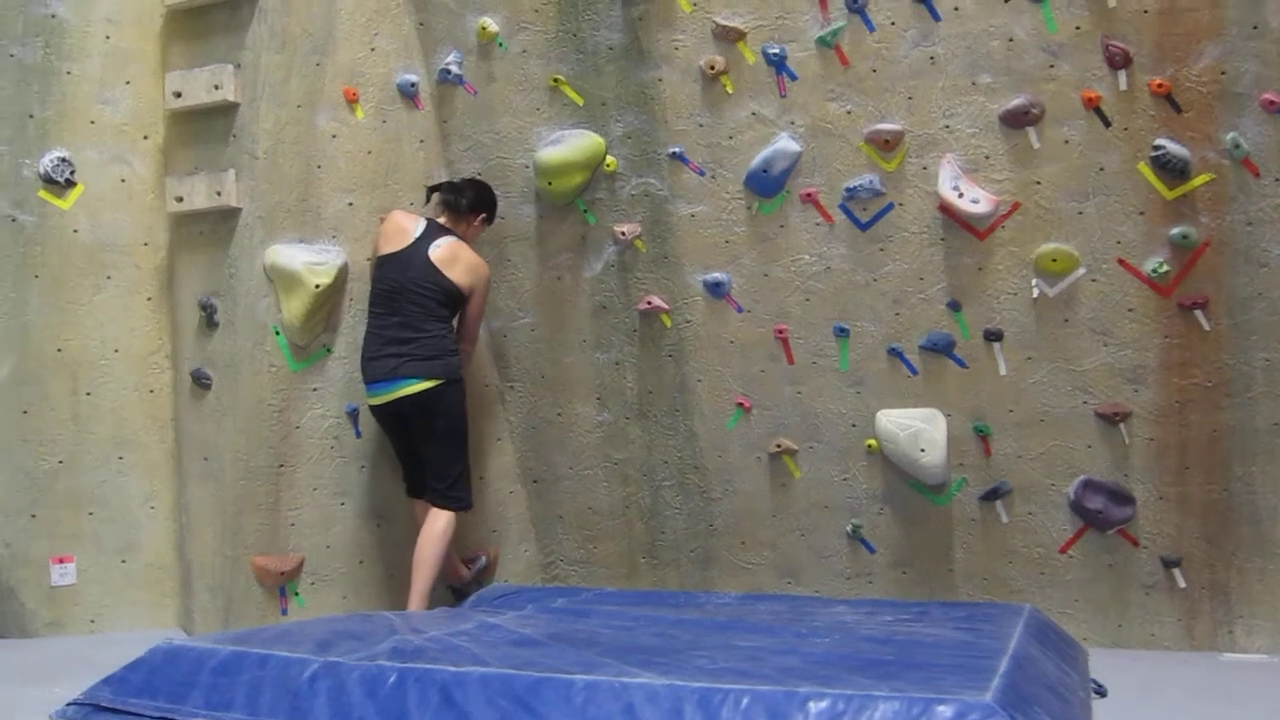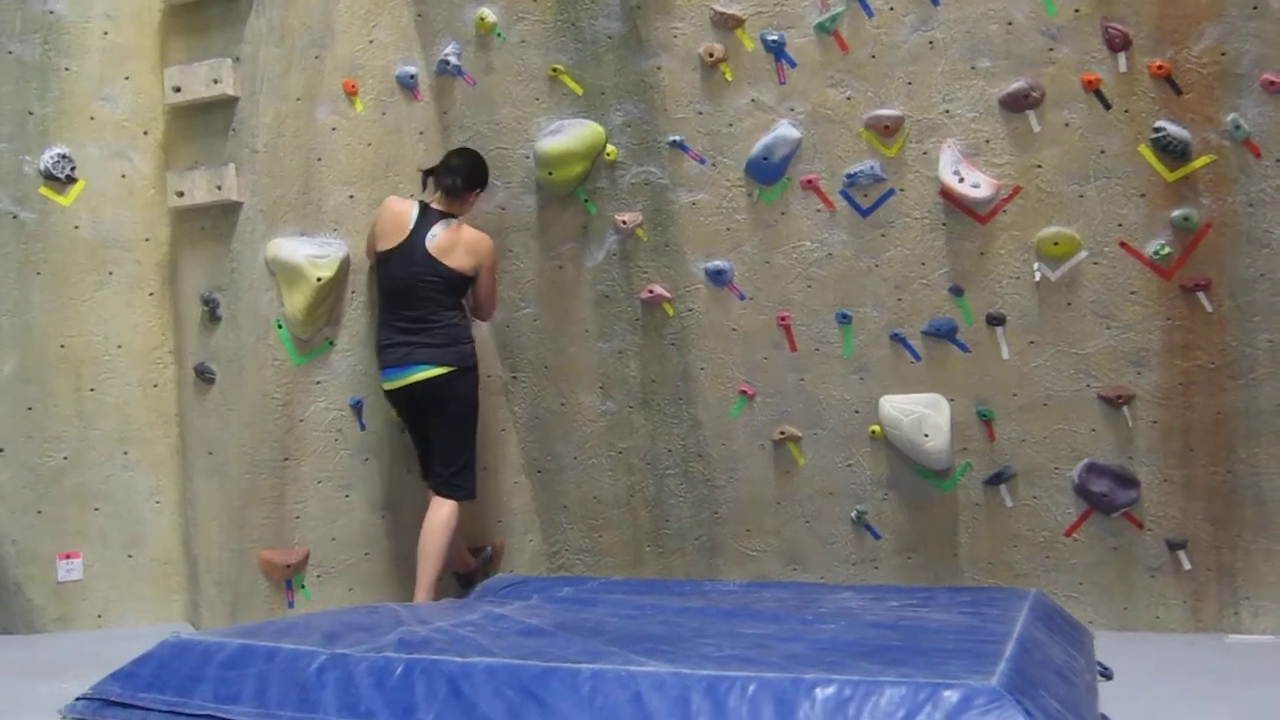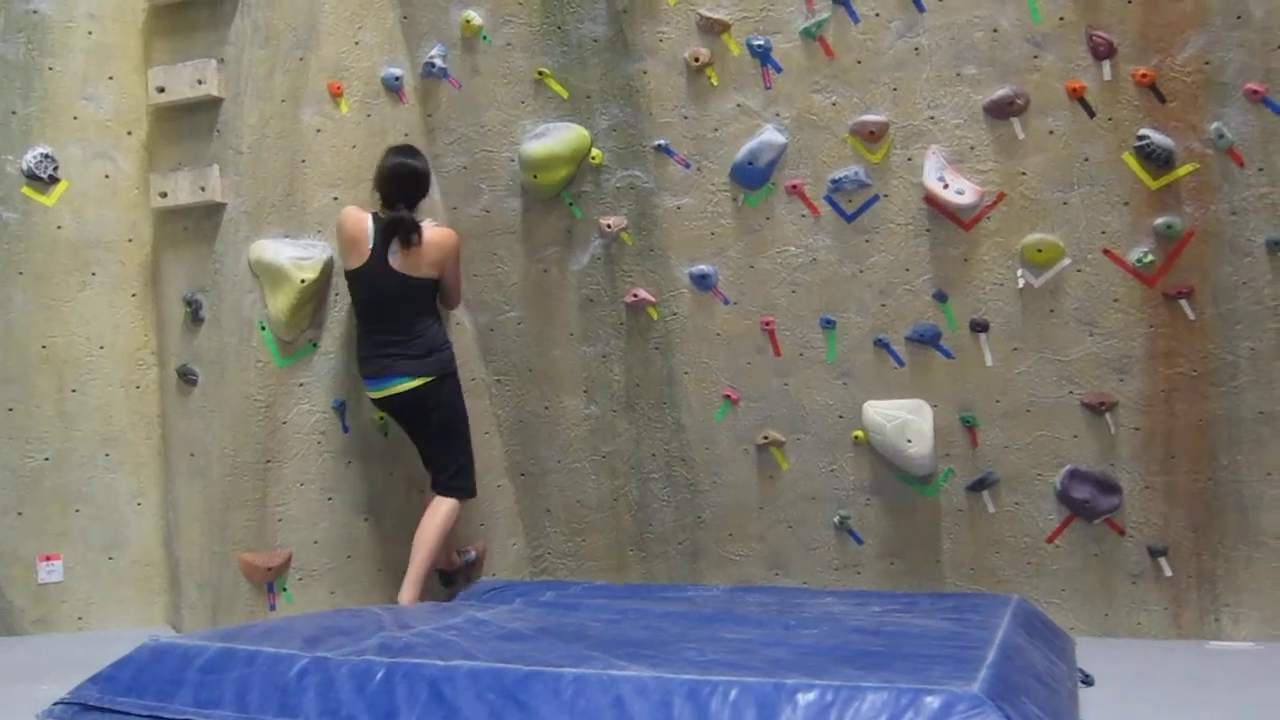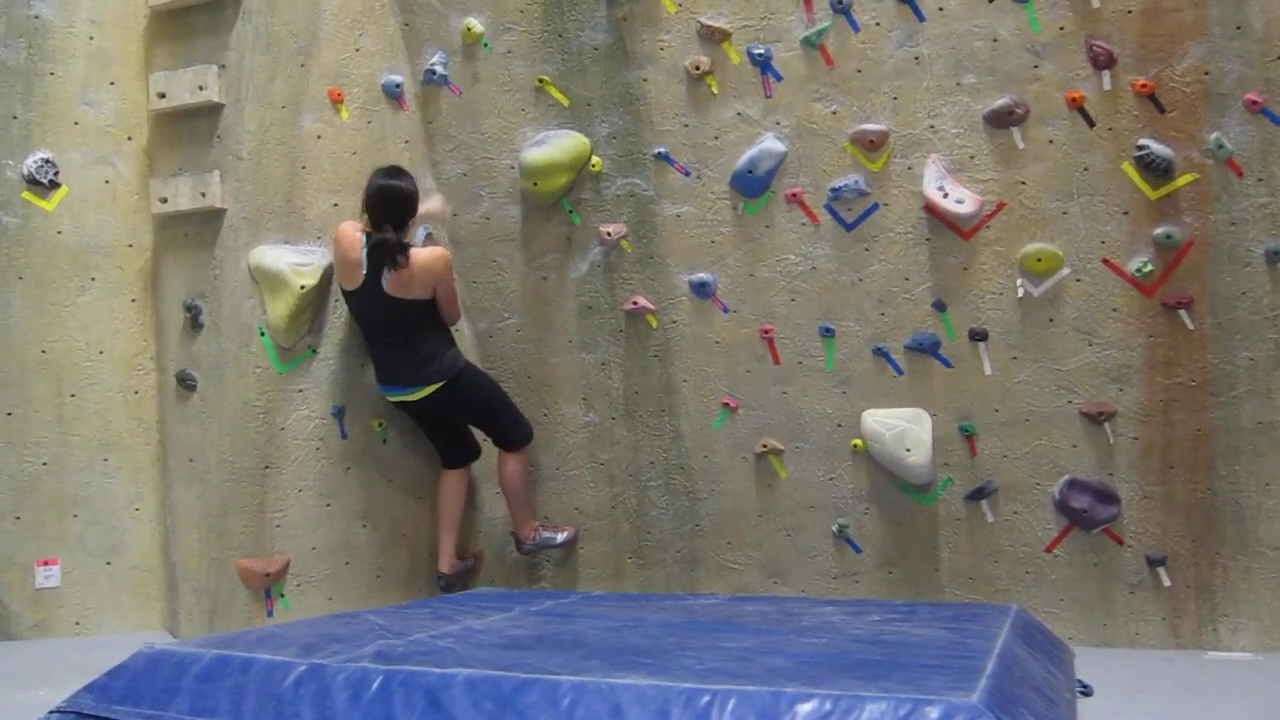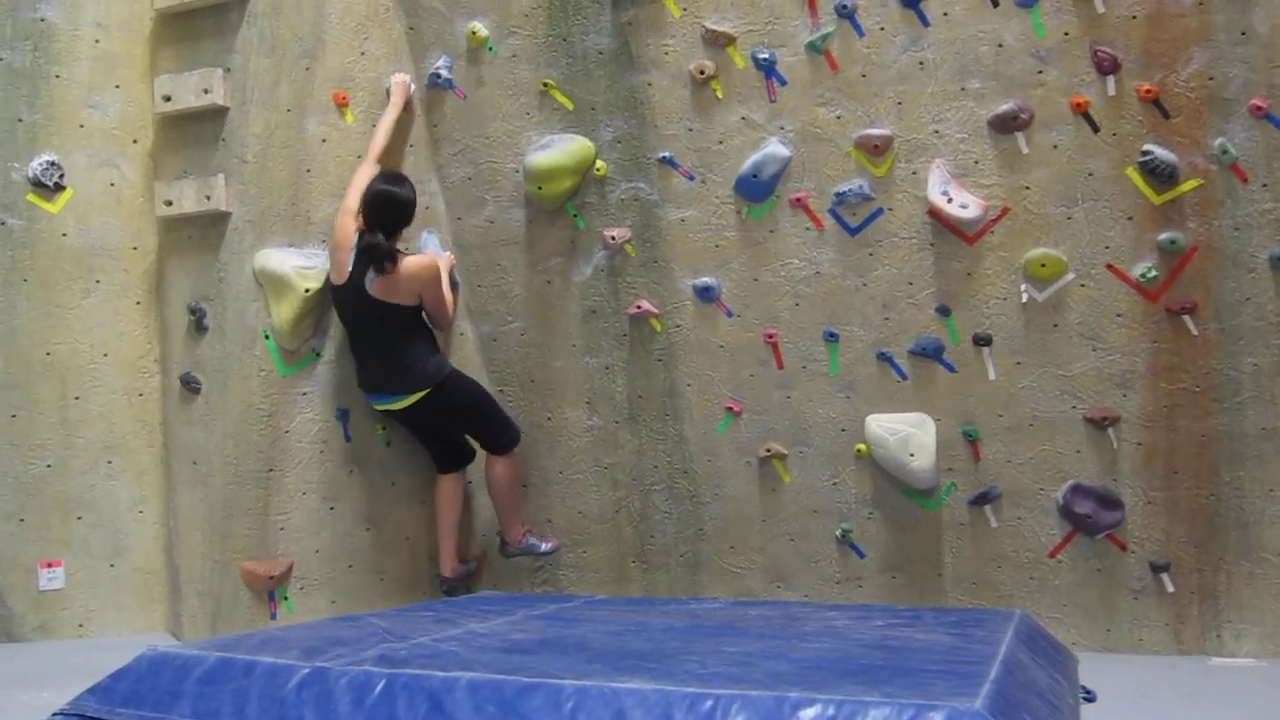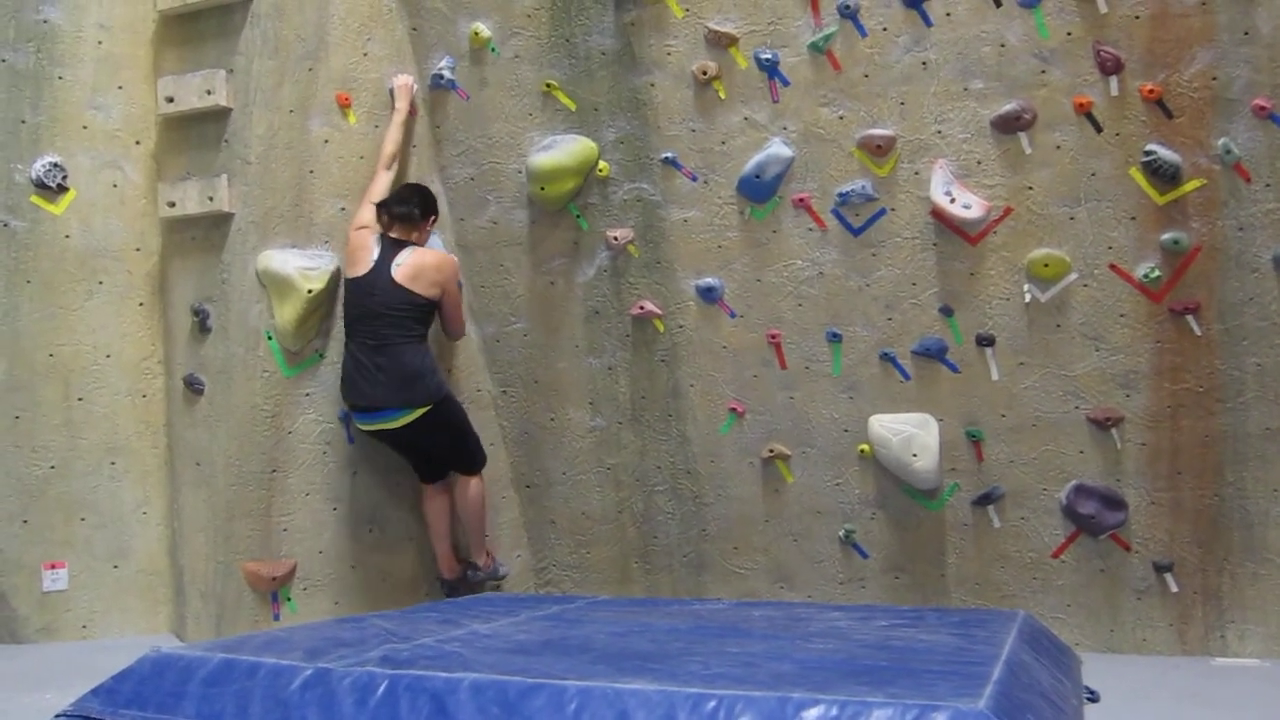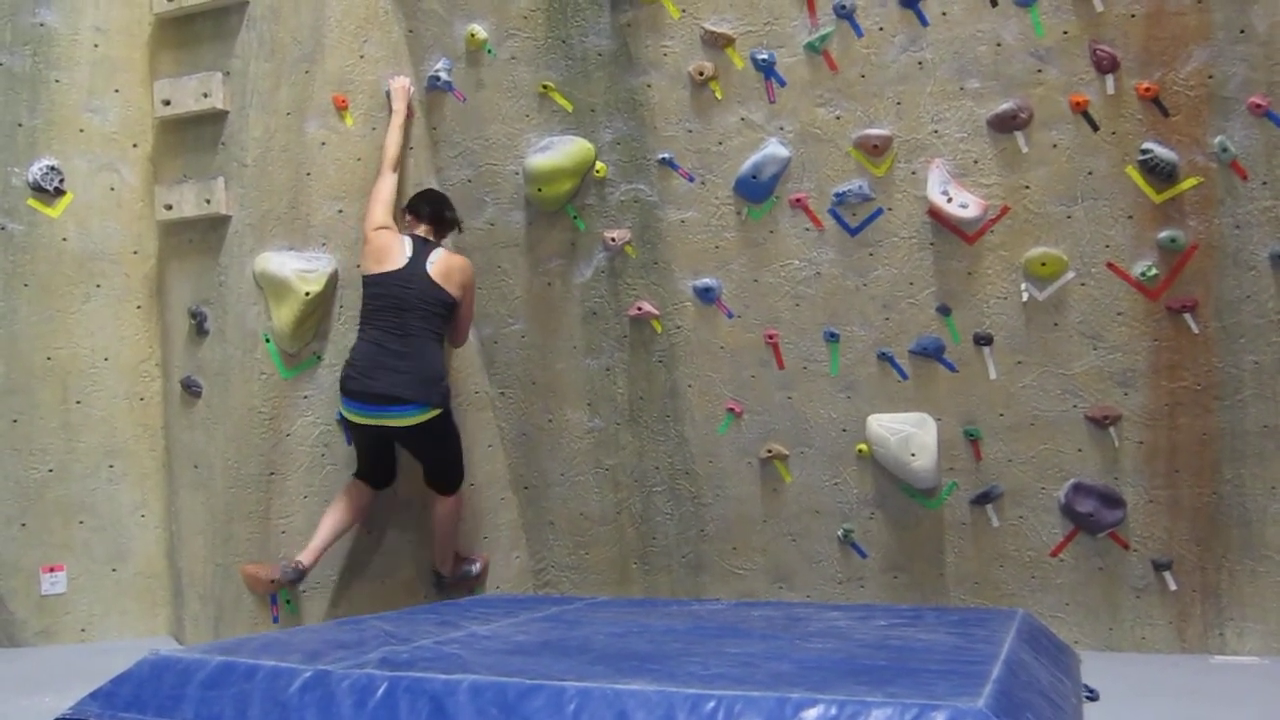
dt=0.7s
person 1, frame 1
left shoulder: (396, 223)
right shoulder: (475, 266)
left hip: (379, 383)
right hip: (433, 380)
left knee: (422, 489)
right knee: (446, 497)
left ankle: (457, 574)
right ankle: (415, 613)
person 1, frame 2
left shoulder: (391, 210)
right shoulder: (478, 244)
right elbow: (484, 312)
left hip: (394, 372)
right hip: (447, 368)
left knee: (437, 474)
right knee: (449, 486)
left ankle: (464, 563)
right ankle: (421, 606)
person 1, frame 3
left shoulder: (350, 223)
right shoulder: (442, 240)
left hip: (377, 379)
right hip: (428, 373)
left knee: (440, 467)
right knee: (452, 486)
left ankle: (449, 561)
right ankle: (407, 600)
person 1, frame 4
left shoulder: (346, 239)
right shoulder: (430, 261)
right elbow: (452, 315)
left wrist: (418, 211)
left hip: (394, 387)
right hip: (440, 379)
left knee: (456, 456)
right knee: (515, 436)
left ankle: (447, 566)
right ankle: (526, 533)
person 1, frame 5
left shoulder: (343, 242)
right shoulder: (418, 269)
left elbow: (370, 160)
right elbow: (444, 322)
left wrist: (396, 100)
right wrist: (443, 272)
left hip: (381, 392)
right hip: (427, 384)
left knee: (451, 459)
right knee: (503, 440)
left ankle: (450, 568)
right ankle: (514, 536)
person 1, frame 6
left shoulder: (360, 243)
right shoulder: (438, 264)
left elbow: (385, 167)
right elbow: (455, 331)
left wrist: (401, 107)
left hip: (362, 407)
right hip: (414, 399)
left knee: (432, 474)
right knee: (470, 467)
left ankle: (450, 573)
right ankle: (480, 562)
person 1, frame 7
left shoulder: (380, 241)
right shoulder: (459, 268)
left elbow: (388, 171)
right elbow: (458, 338)
left wrist: (399, 109)
left hip: (360, 399)
right hip: (420, 403)
left knee: (370, 480)
right knee: (446, 484)
left ankle: (300, 563)
right ankle: (449, 569)
